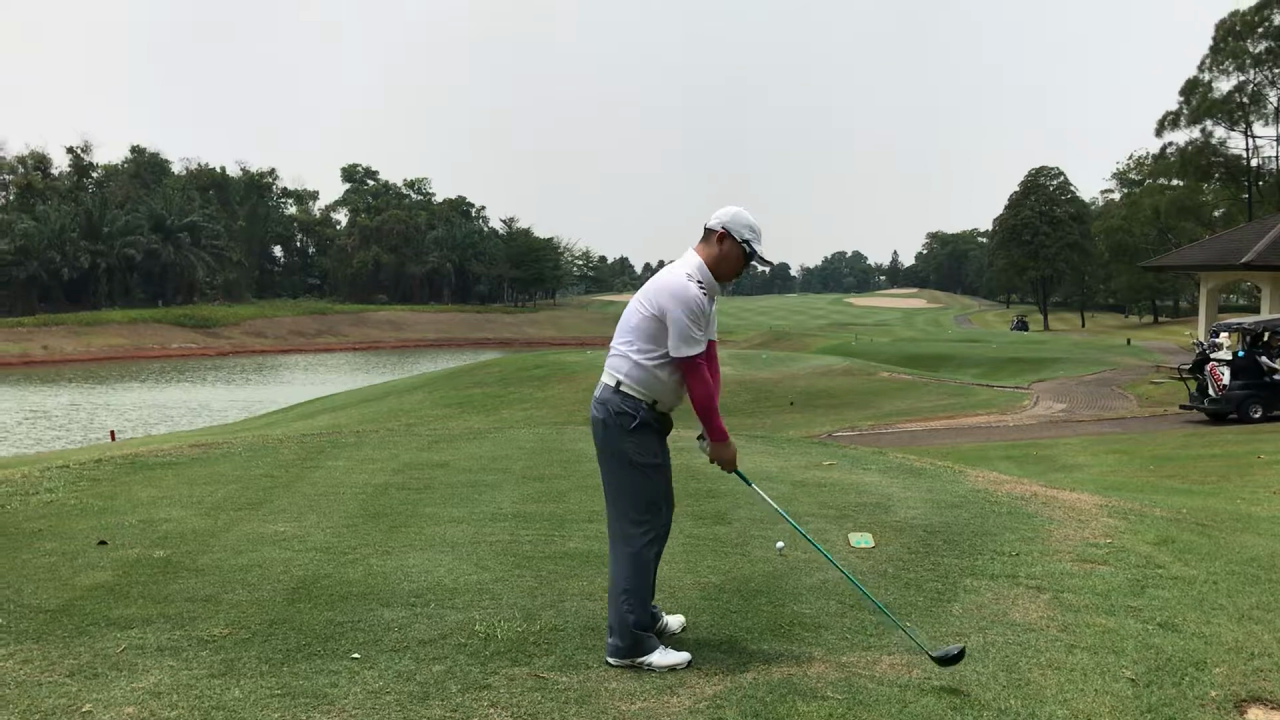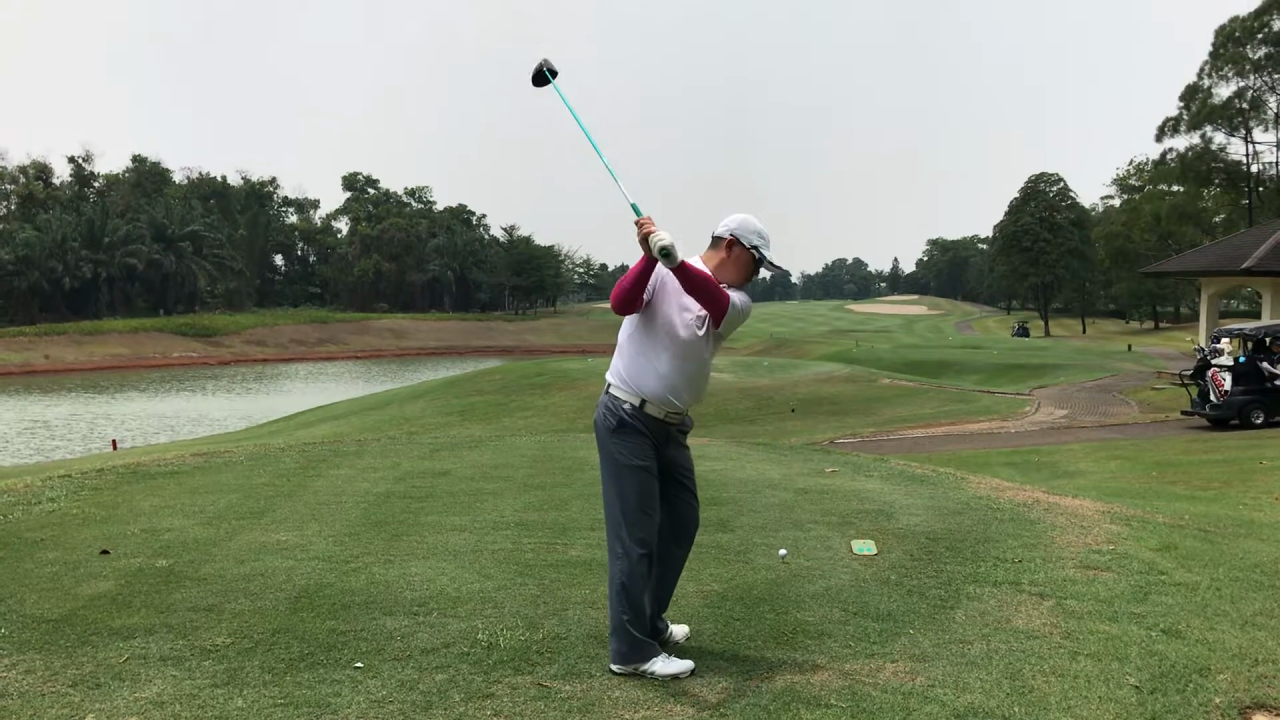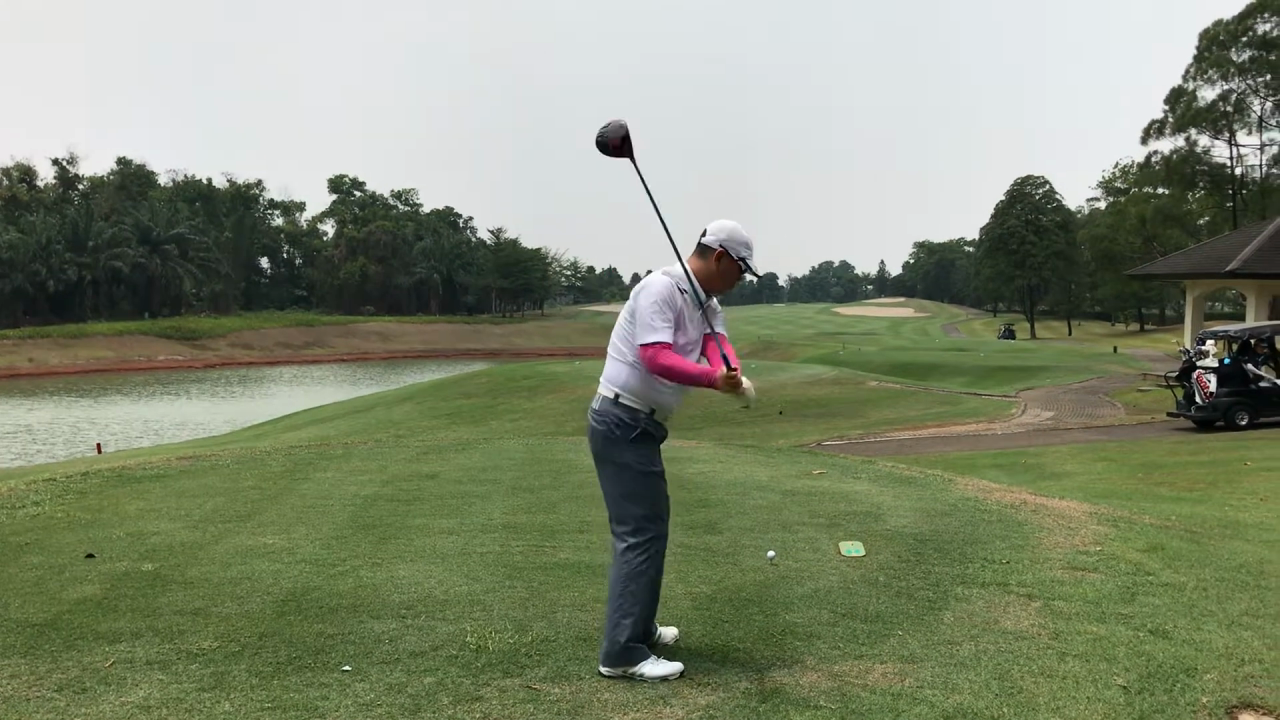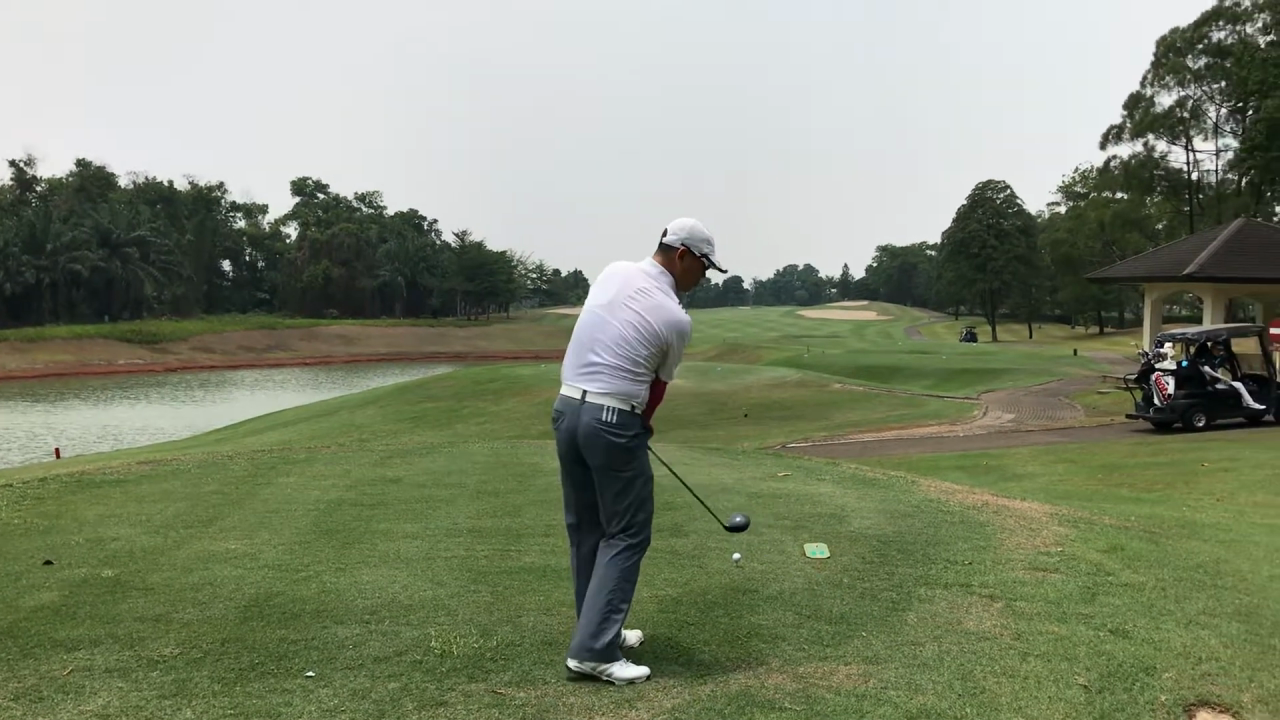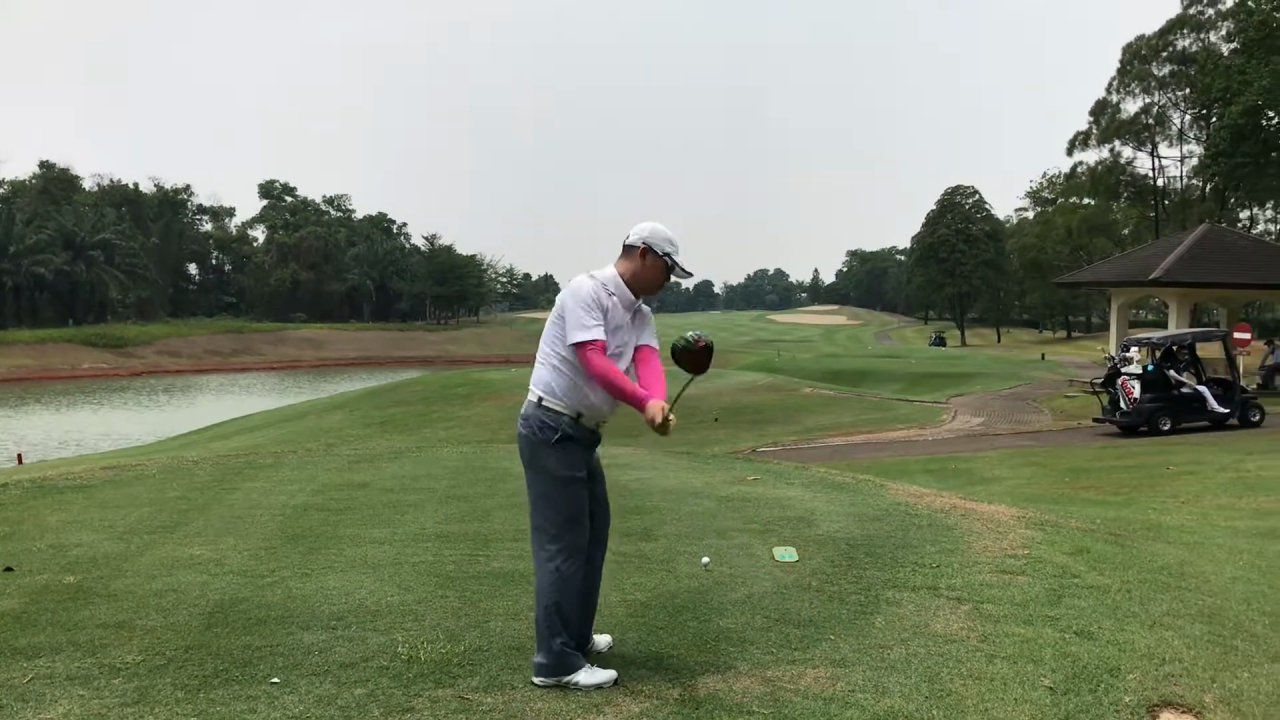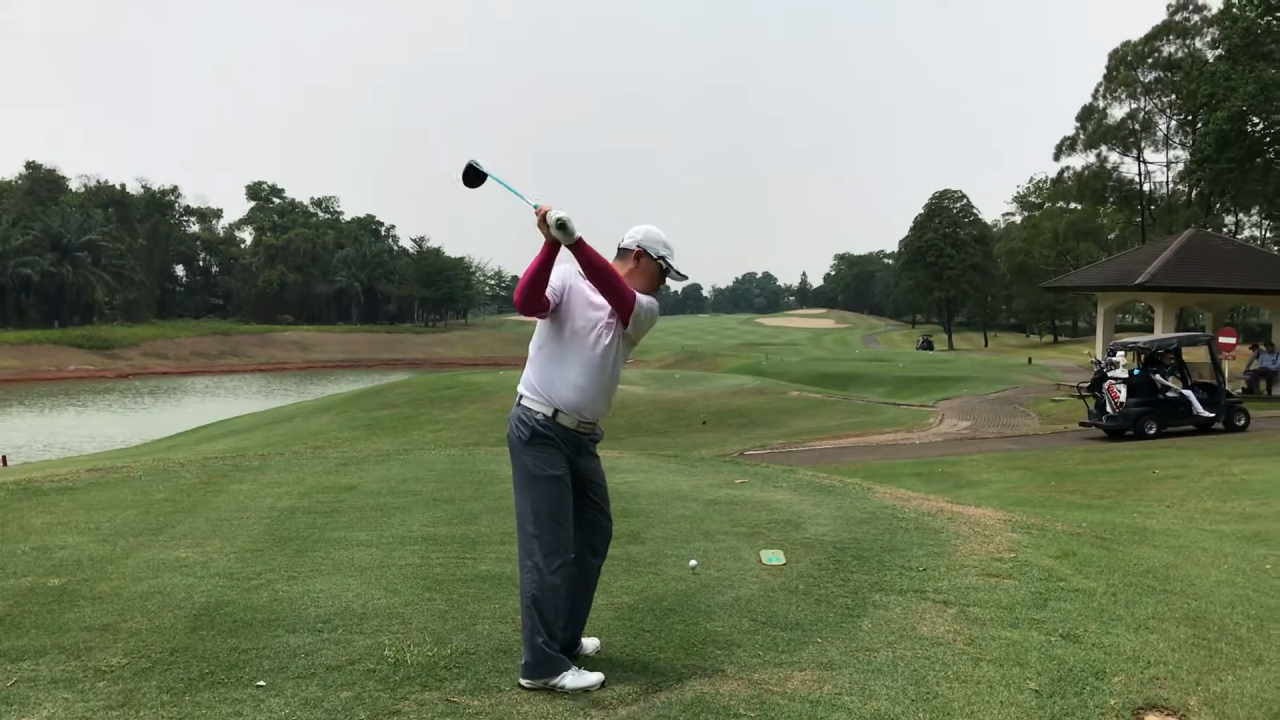
dt=0.5s
person 1, frame 1
left shoulder: (705, 291)
right shoulder: (682, 287)
left elbow: (707, 362)
right elbow: (693, 374)
left wrist: (715, 431)
right wrist: (720, 439)
left hip: (644, 414)
right hip: (626, 413)
left knee: (653, 517)
right knee: (638, 525)
left ankle: (639, 614)
right ankle: (628, 643)
person 1, frame 2
left shoulder: (736, 301)
right shoulder: (654, 271)
left elbow: (711, 299)
right elbow: (621, 303)
left wrist: (673, 258)
right wrist: (651, 255)
left hip: (671, 426)
right hip: (626, 419)
left knee: (680, 525)
right knee: (634, 534)
left ankle: (648, 623)
right ankle: (631, 649)
person 1, frame 3
left shoulder: (708, 303)
right shoulder: (663, 289)
left elbow: (717, 347)
right elbow: (657, 360)
left wrist: (732, 372)
right wrist: (712, 374)
left hip: (629, 421)
right hip: (623, 423)
left knee: (643, 528)
right knee: (639, 533)
left ankle: (636, 626)
right ankle: (621, 652)
person 1, frame 4
left shoulder: (613, 273)
right shoulder: (676, 320)
right elbow: (657, 387)
right wrist: (639, 423)
left hip: (568, 411)
right hip: (613, 424)
left knee: (587, 530)
right knee: (626, 536)
left ankle: (598, 629)
right ankle: (593, 648)
person 1, frame 5
left shoulder: (641, 314)
right shoulder: (586, 289)
left elbow: (650, 361)
right elbow: (595, 362)
left wrist: (659, 402)
right wrist: (642, 404)
left hip: (579, 433)
right hip: (552, 429)
left knee: (590, 534)
right knee: (562, 543)
left ankle: (573, 635)
right ankle: (556, 662)
person 1, frame 6
left shoulder: (644, 309)
right shoulder: (566, 279)
left elbow: (617, 295)
right elbow: (525, 303)
left wrist: (576, 243)
right wrist: (553, 245)
left hip: (582, 437)
right hip: (539, 430)
left knee: (592, 537)
right knee: (548, 546)
left ankle: (563, 639)
right ankle: (542, 664)
